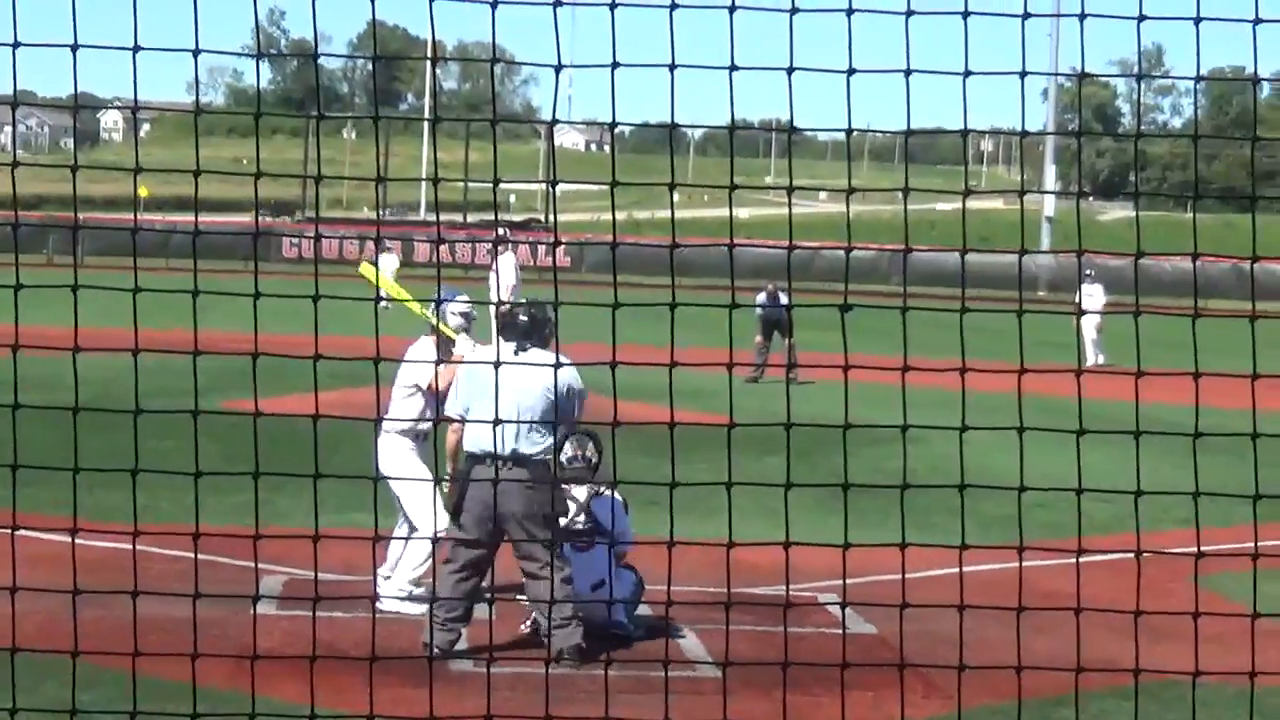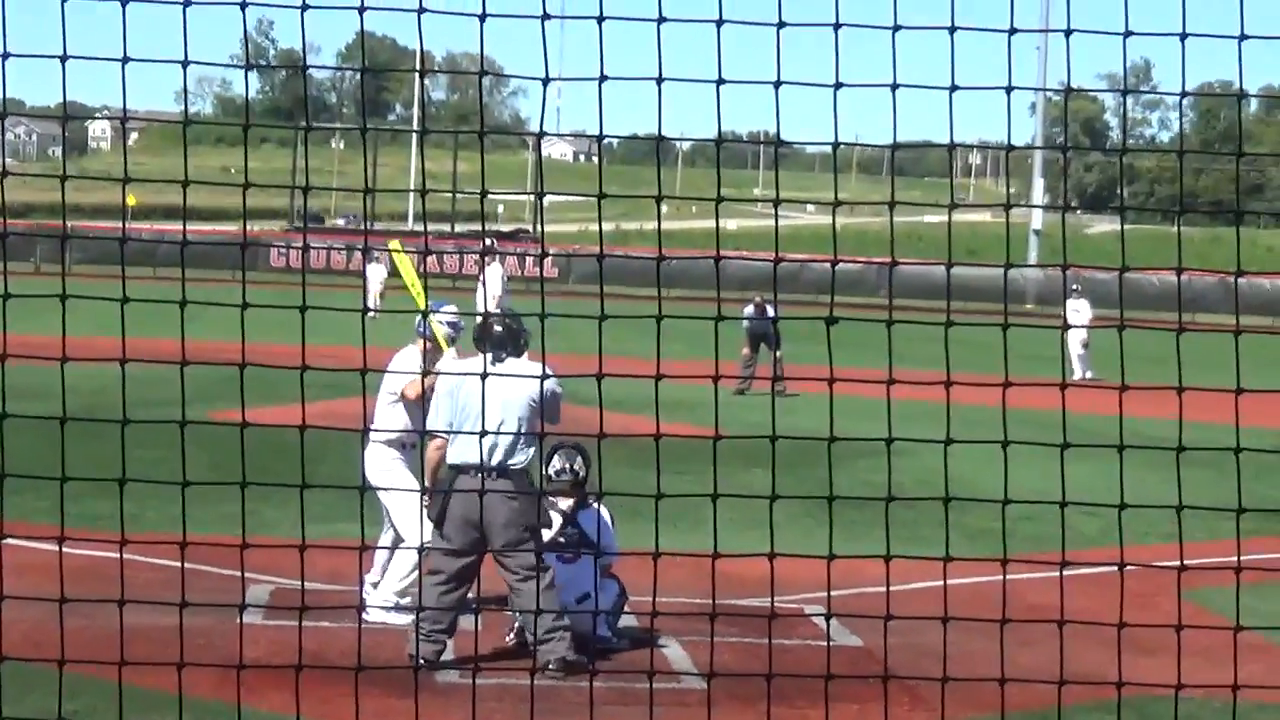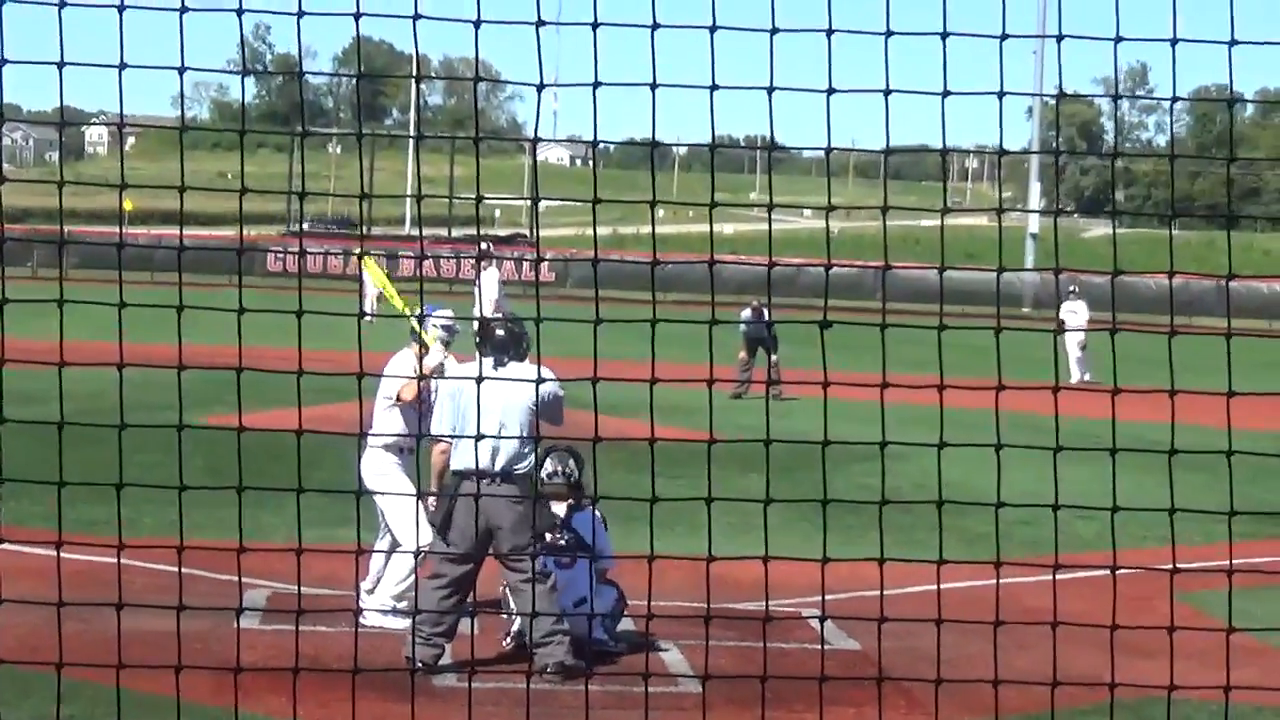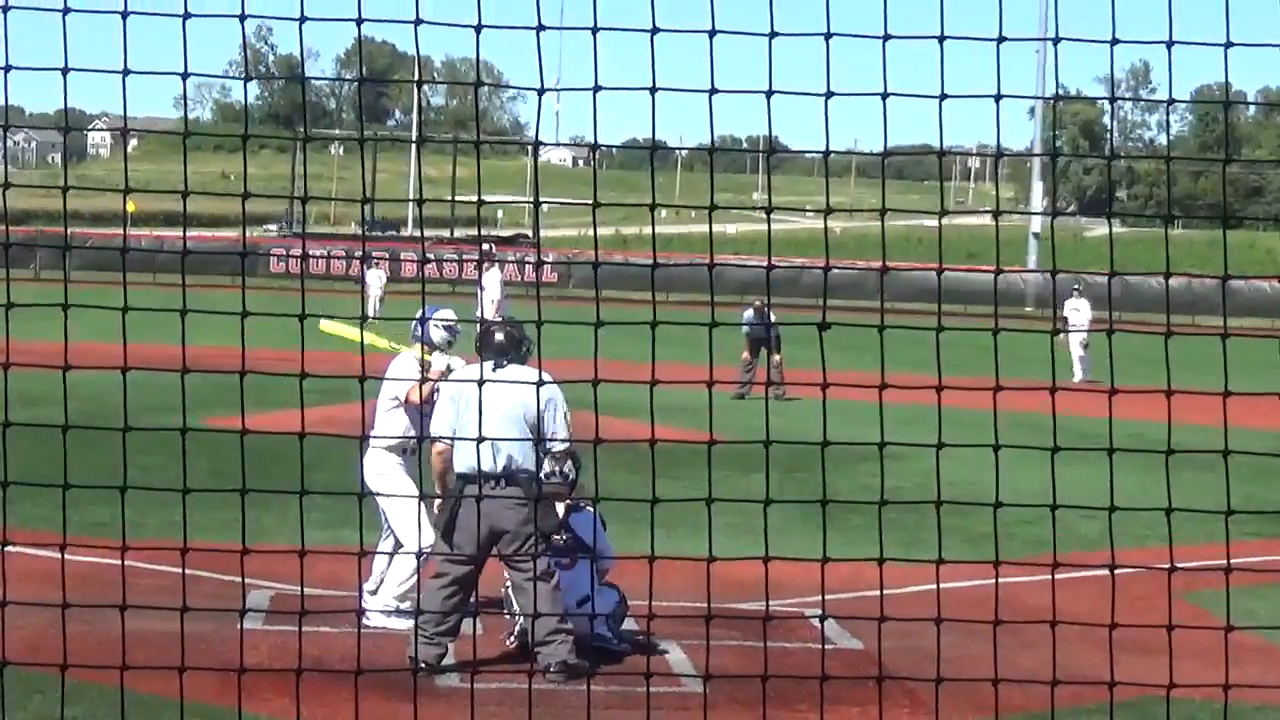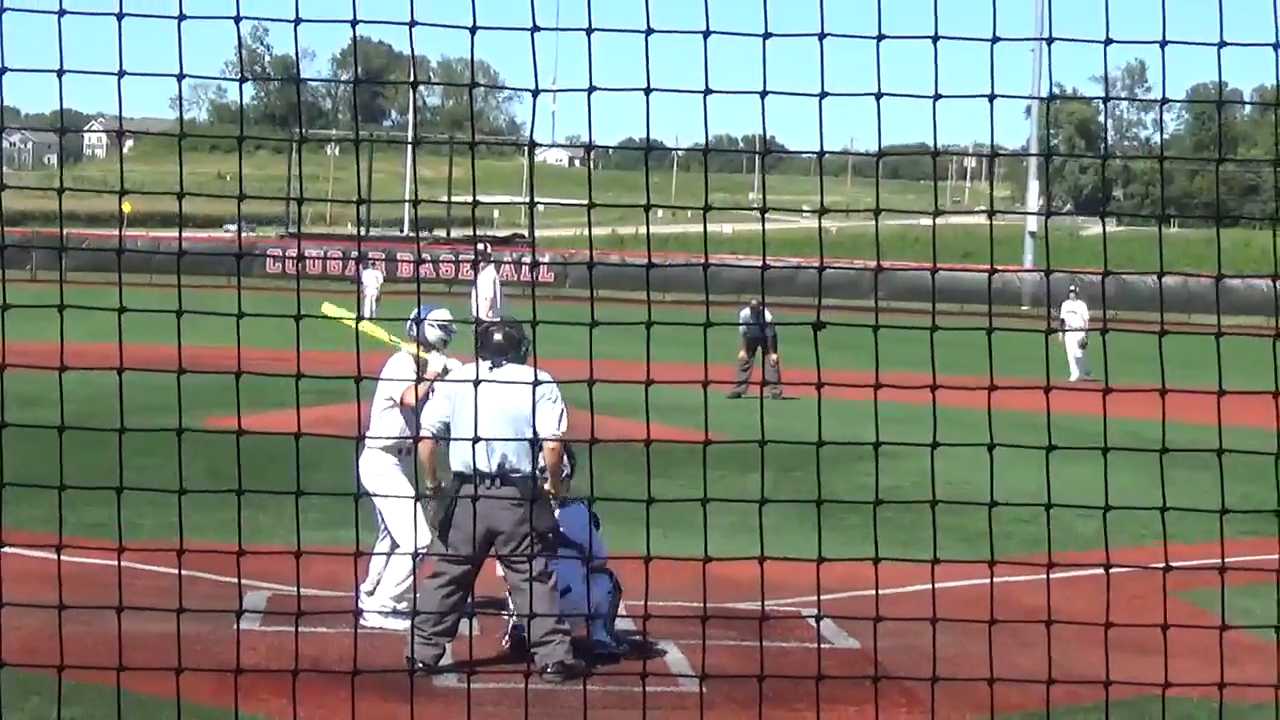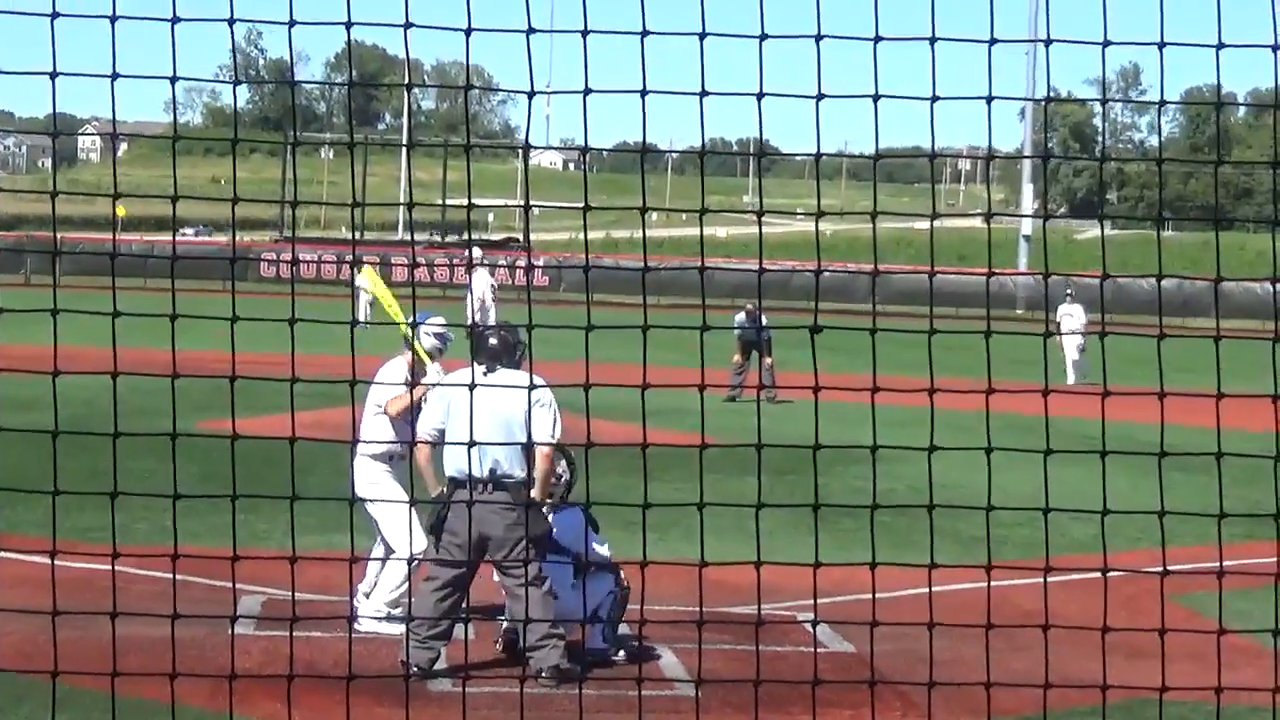
dt=0.3s
person 1, frame 1
left shoulder: (476, 360)
right shoulder: (563, 369)
left elbow: (456, 427)
right elbow: (570, 425)
left wrist: (451, 472)
left hip: (478, 474)
right hip: (529, 477)
left knee: (461, 561)
right knee: (548, 563)
left ankle: (438, 638)
right ankle: (567, 642)
person 1, frame 2
left shoulder: (454, 372)
right shoulder: (538, 376)
left elbow: (437, 442)
right elbow: (552, 417)
left wrist: (429, 485)
left hip: (461, 486)
right hip: (511, 488)
left knee: (444, 572)
right knee: (530, 574)
left ankle: (425, 649)
right ankle: (555, 652)
person 1, frame 3
left shoulder: (456, 377)
right shoulder: (539, 379)
left elbow: (442, 446)
right elbow: (556, 417)
left wrist: (435, 490)
left hip: (464, 491)
right hip: (514, 493)
left knee: (445, 576)
right knee: (532, 578)
left ankle: (422, 652)
right ankle: (554, 657)
person 1, frame 4
left shoulder: (459, 380)
right shoulder: (541, 384)
left elbow: (440, 448)
right elbow: (562, 454)
left wrist: (441, 491)
right wrist: (556, 483)
left hip: (470, 494)
right hip: (521, 496)
left knee: (449, 577)
right knee: (537, 579)
left ankle: (425, 653)
right ankle: (557, 657)
person 1, frame 5
left shoulder: (457, 379)
right shoulder: (539, 382)
left elbow: (426, 437)
right elbow: (553, 444)
left wrist: (432, 481)
right wrist: (553, 484)
left hip: (466, 495)
right hip: (518, 497)
left knee: (445, 577)
right knee: (535, 579)
left ankle: (422, 653)
right ankle: (555, 658)
person 1, frame 6
left shoulder: (451, 383)
right shoulder: (533, 387)
left elbow: (422, 444)
right elbow: (546, 450)
left wrist: (436, 491)
right wrist: (537, 496)
left hip: (460, 500)
right hip: (510, 501)
left knee: (441, 582)
right knee: (529, 584)
left ankle: (417, 658)
right ankle: (549, 662)
person 2, frame 1
left shoulder: (442, 351)
right shoulder: (423, 351)
right elbow: (441, 386)
left wrist: (469, 357)
right wrist: (459, 356)
left hip: (405, 446)
right hip: (398, 446)
left knee: (413, 518)
right knee: (434, 523)
left ankle: (388, 578)
right ankle: (395, 593)
person 2, frame 2
left shoulder: (428, 362)
right shoulder: (408, 359)
right elbow: (411, 393)
right wrist: (438, 370)
left hip: (399, 456)
right hip: (387, 456)
left knee: (398, 527)
right knee: (420, 534)
left ankle: (375, 587)
right ankle: (381, 604)
person 2, frame 3
left shoulder: (423, 365)
right shoulder: (403, 362)
right elbow: (406, 396)
left wrist: (449, 373)
right wrist: (428, 368)
left hip: (397, 460)
right hip: (384, 461)
left knee: (393, 534)
right knee: (418, 539)
left ankle: (371, 595)
right ankle: (378, 608)
person 2, frame 4
left shoulder: (423, 365)
right shoulder: (406, 364)
right elbow: (417, 398)
right wrist: (436, 372)
left hip: (395, 462)
right hip: (386, 462)
left knee: (396, 534)
right knee: (419, 539)
left ankle: (374, 595)
right ankle: (382, 608)
person 2, frame 5
left shoulder: (419, 365)
right shoulder: (402, 363)
right elbow: (411, 400)
left wrist: (448, 374)
right wrist: (433, 372)
left hip: (391, 462)
right hip: (383, 463)
left knee: (392, 535)
right knee: (416, 539)
left ankle: (371, 595)
right ankle: (378, 609)
person 2, frame 6
left shoulder: (415, 375)
right shoulder: (395, 371)
right elbow: (394, 409)
left wrist: (439, 387)
right wrist: (426, 384)
left hip: (387, 468)
right hip: (374, 470)
left knee: (391, 539)
right knee: (412, 545)
left ankle: (368, 597)
right ankle: (372, 613)
person 3, frame 1
right shoulder: (612, 499)
right elbow: (622, 551)
right hip: (601, 598)
right knee: (629, 575)
left ankle: (541, 617)
right ankle: (617, 618)
person 3, frame 2
right shoulder: (598, 511)
right elbow: (607, 563)
right hip: (585, 614)
right knee: (613, 584)
left ankle: (525, 629)
right ankle: (601, 633)
person 3, frame 3
right shoulder: (591, 515)
right elbow: (603, 567)
right hip: (580, 617)
left knee: (511, 583)
right knee: (612, 591)
left ankle: (520, 631)
right ankle: (598, 635)
person 3, frame 4
right shoulder: (588, 514)
right elbow: (604, 566)
right hip: (582, 614)
left knee: (512, 585)
right knee: (612, 594)
left ankle: (525, 631)
right ankle: (602, 634)
person 3, frame 5
right shoulder: (579, 509)
right elbow: (599, 561)
right hip: (569, 603)
right knee: (605, 578)
left ankle: (517, 630)
right ankle: (602, 639)
person 3, frame 6
right shoulder: (574, 515)
right elbow: (602, 559)
right wrist: (580, 565)
right hip: (561, 608)
right knee: (612, 576)
left ankle: (511, 633)
right ankle: (601, 645)
